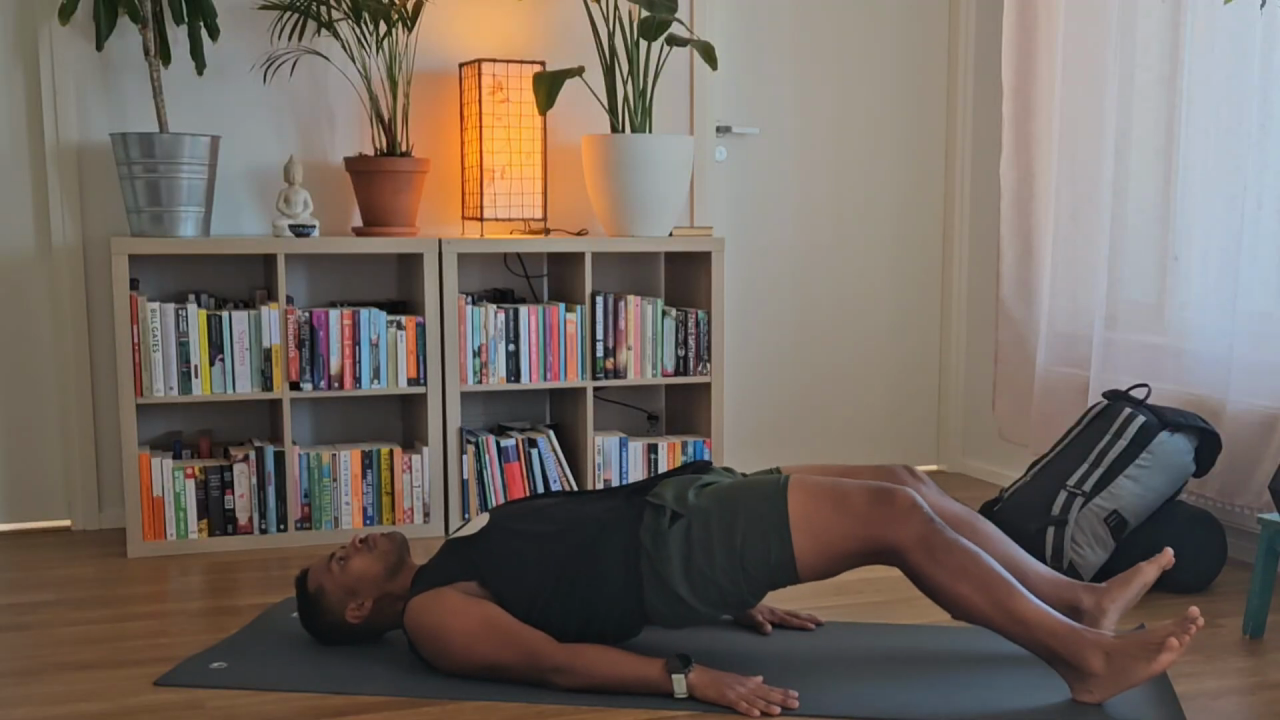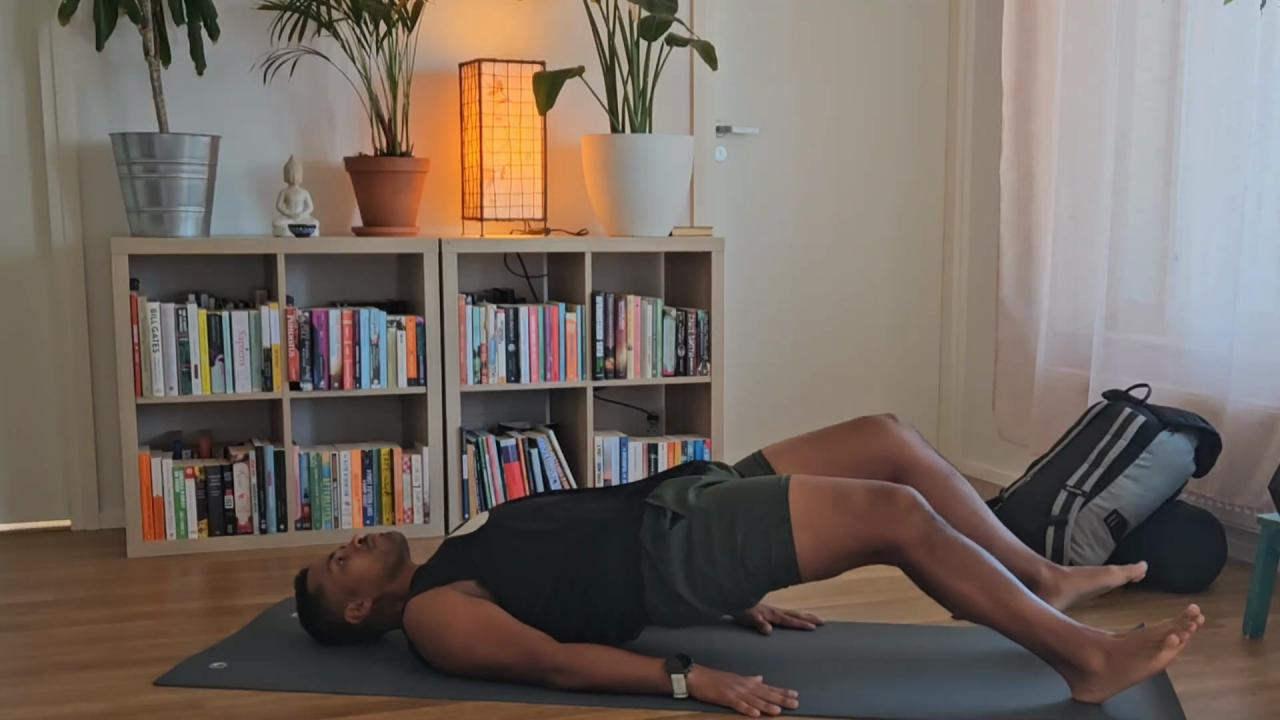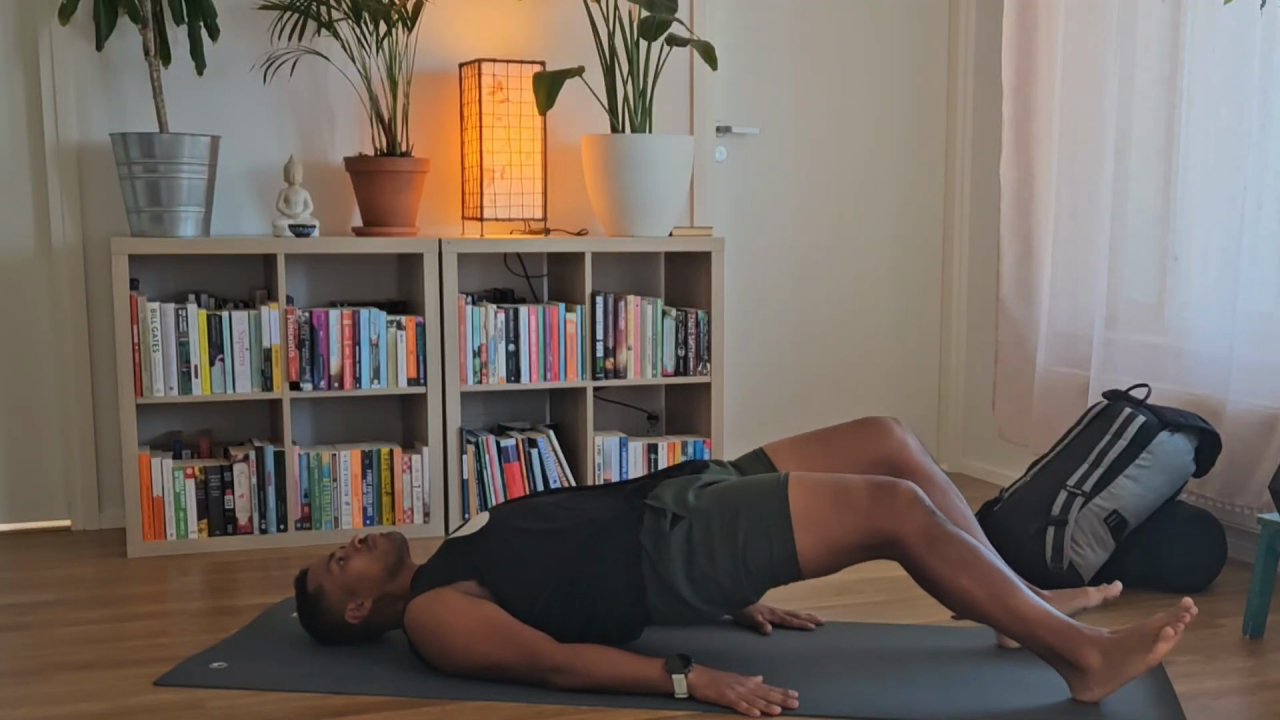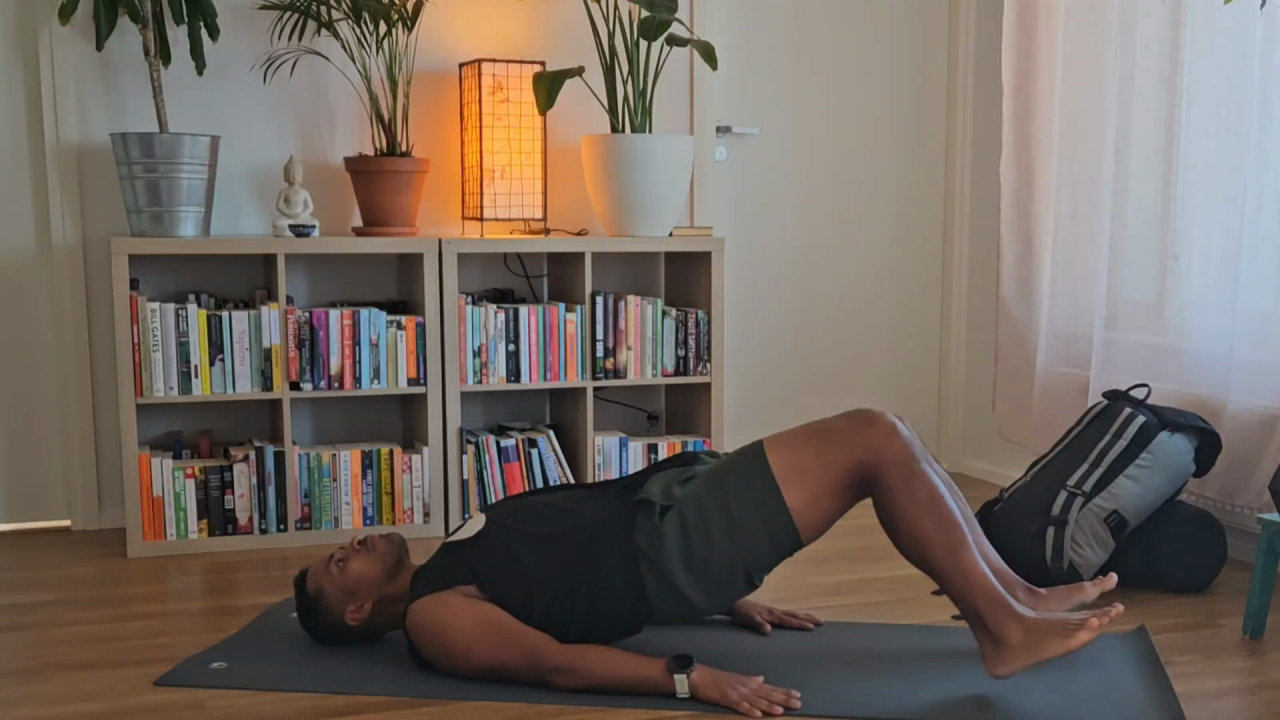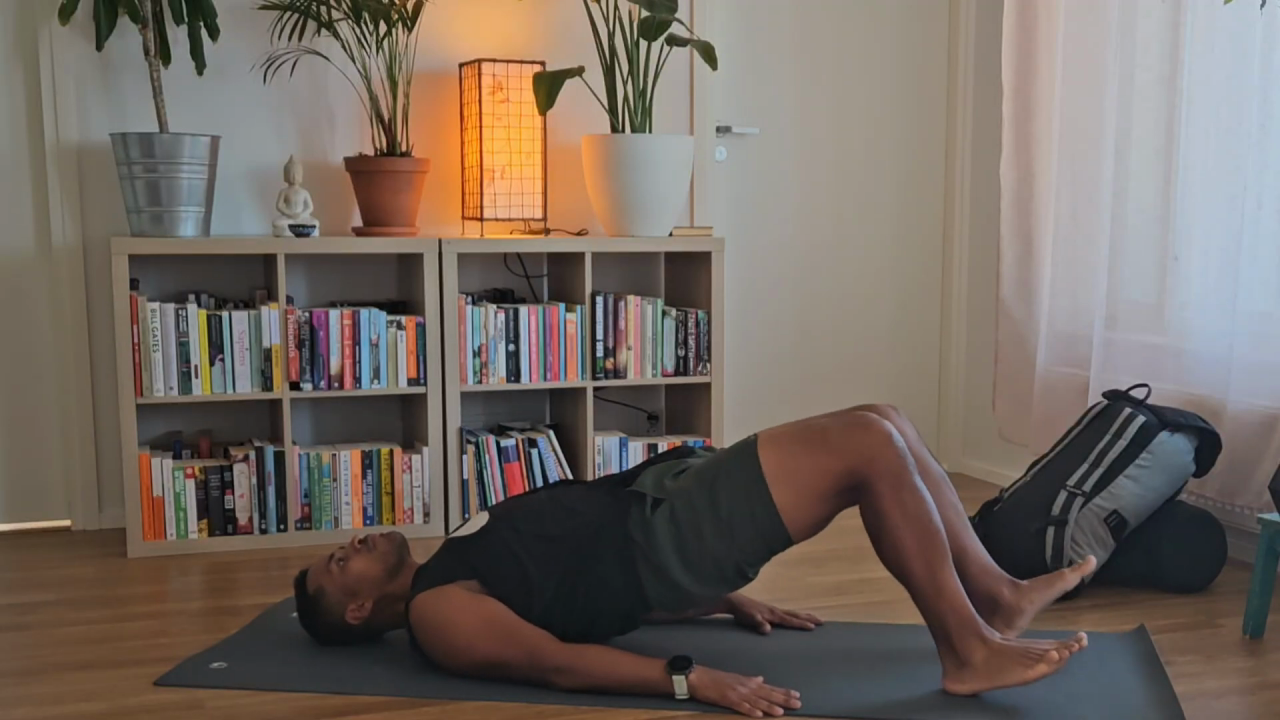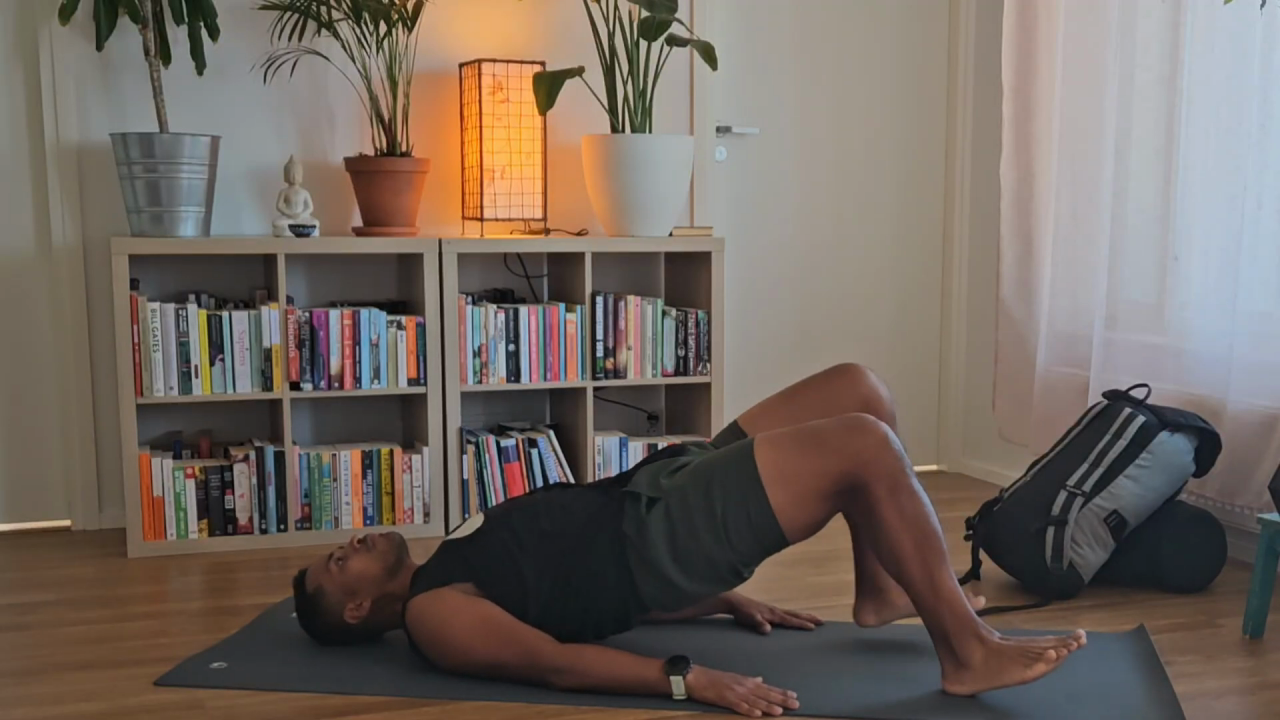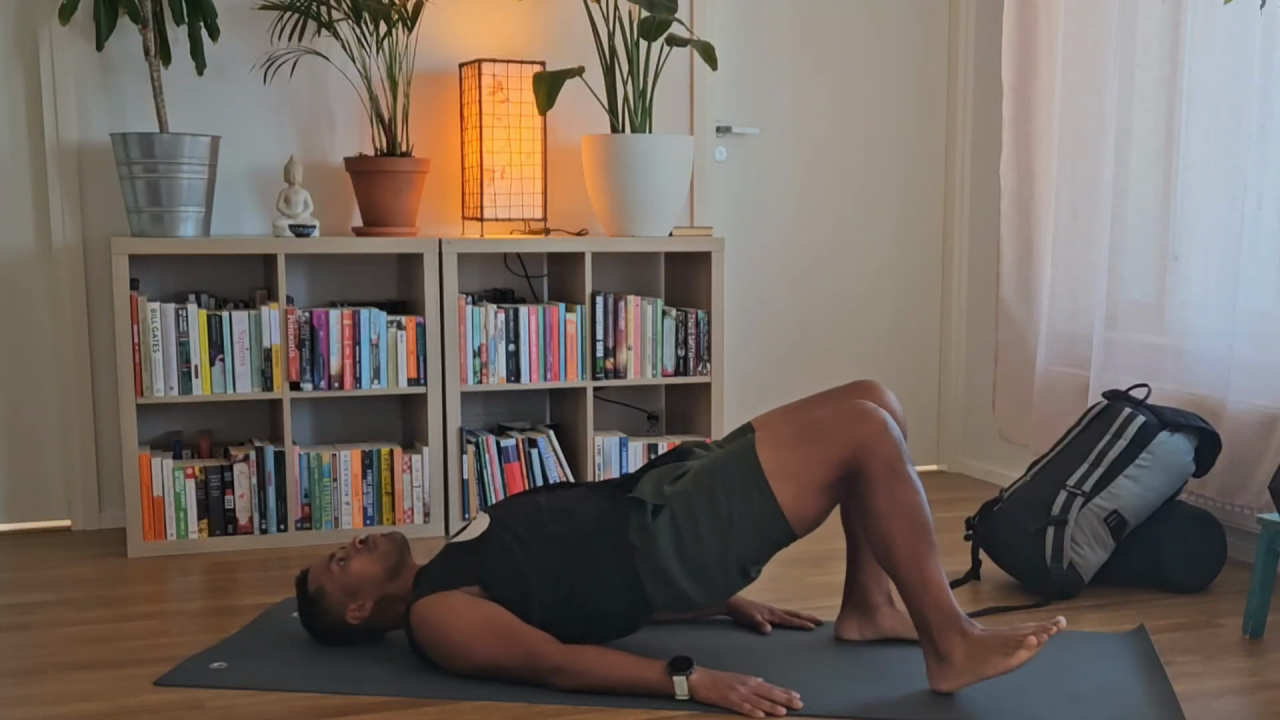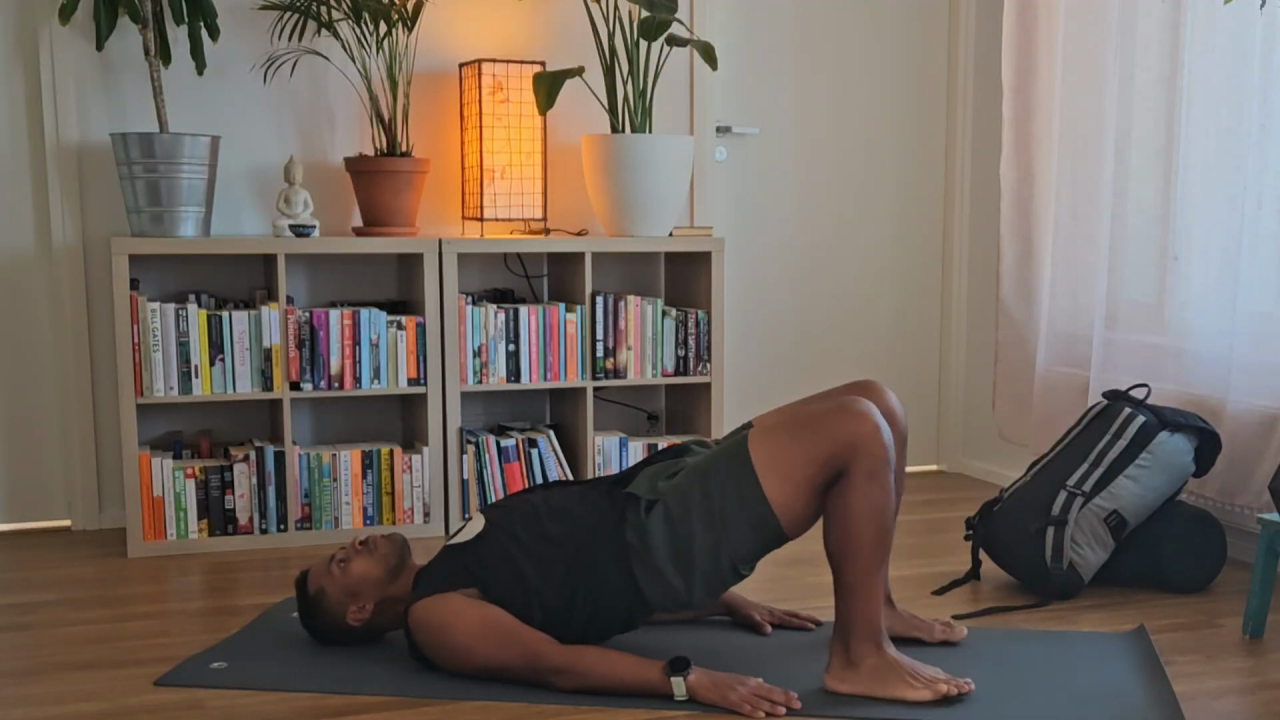
dt=0.3s
person 1, frame 1
left shoulder: (457, 567)
right shoulder: (434, 618)
left wrist: (740, 601)
left hip: (673, 506)
right hip: (674, 545)
left knee: (906, 484)
right knee: (896, 515)
left ankle: (1084, 600)
person 1, frame 2
left shoulder: (456, 565)
right shoulder: (433, 617)
left wrist: (740, 598)
left hip: (676, 505)
right hip: (673, 547)
left knee: (888, 438)
right knee: (897, 516)
left ankle: (1042, 579)
person 1, frame 3
left shoulder: (459, 566)
right shoulder: (432, 617)
left wrist: (735, 598)
left hip: (675, 502)
right hip: (674, 547)
left knee: (887, 439)
right knee: (898, 511)
left ankle: (1024, 603)
person 1, frame 4
left shoulder: (452, 571)
right shoulder: (433, 620)
left wrist: (730, 598)
left hip: (663, 506)
right hip: (669, 544)
left knee: (887, 448)
right knee: (879, 438)
left ankle: (1017, 599)
right ankle: (1003, 630)
person 1, frame 5
left shoulder: (455, 569)
right shoulder: (435, 616)
left wrist: (729, 598)
left hip: (659, 501)
right hip: (662, 536)
left knee: (886, 426)
right knee: (870, 445)
left ankle: (998, 595)
right ankle: (969, 651)
person 1, frame 6
left shoulder: (454, 571)
right shoulder: (432, 617)
left wrist: (725, 597)
left hip: (656, 499)
right hip: (658, 536)
left knee: (857, 388)
right knee: (867, 447)
left ankle: (879, 590)
right ankle: (968, 651)
person 1, frame 7
left shoulder: (458, 571)
right shoulder: (435, 618)
left wrist: (727, 600)
left hip: (656, 497)
right hip: (663, 538)
left knee: (869, 403)
right knee: (866, 433)
left ankle: (867, 607)
right ankle: (951, 644)
person 1, frame 8
left shoulder: (452, 575)
right shoulder: (434, 620)
right elbow: (556, 664)
left wrist: (722, 600)
left hip: (659, 500)
right hip: (663, 535)
left knee: (873, 404)
right knee: (859, 429)
left ankle: (873, 609)
right ankle: (861, 657)
